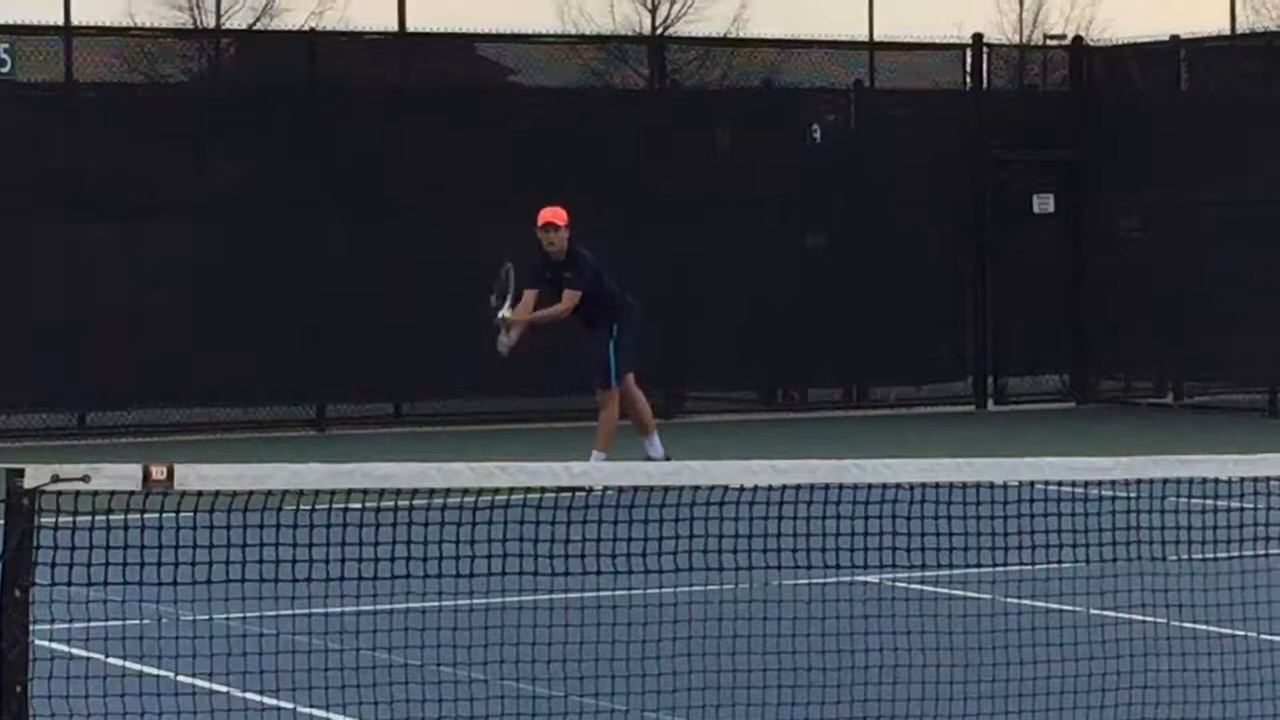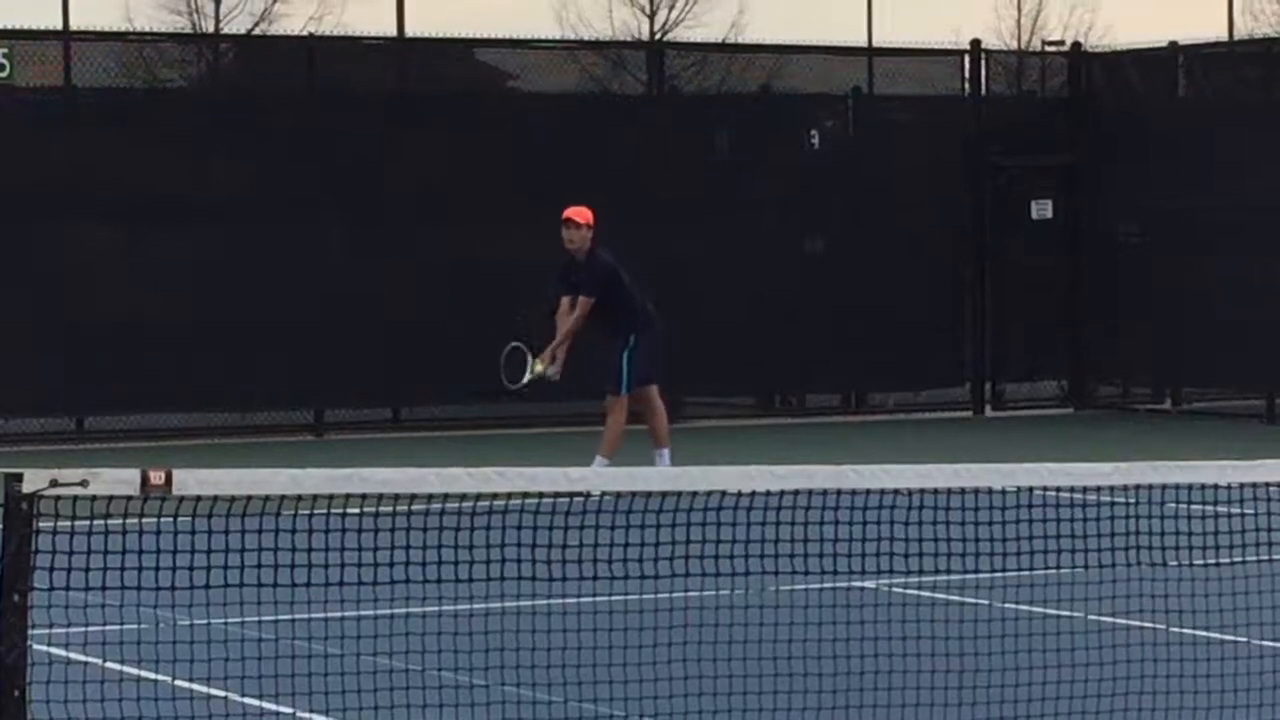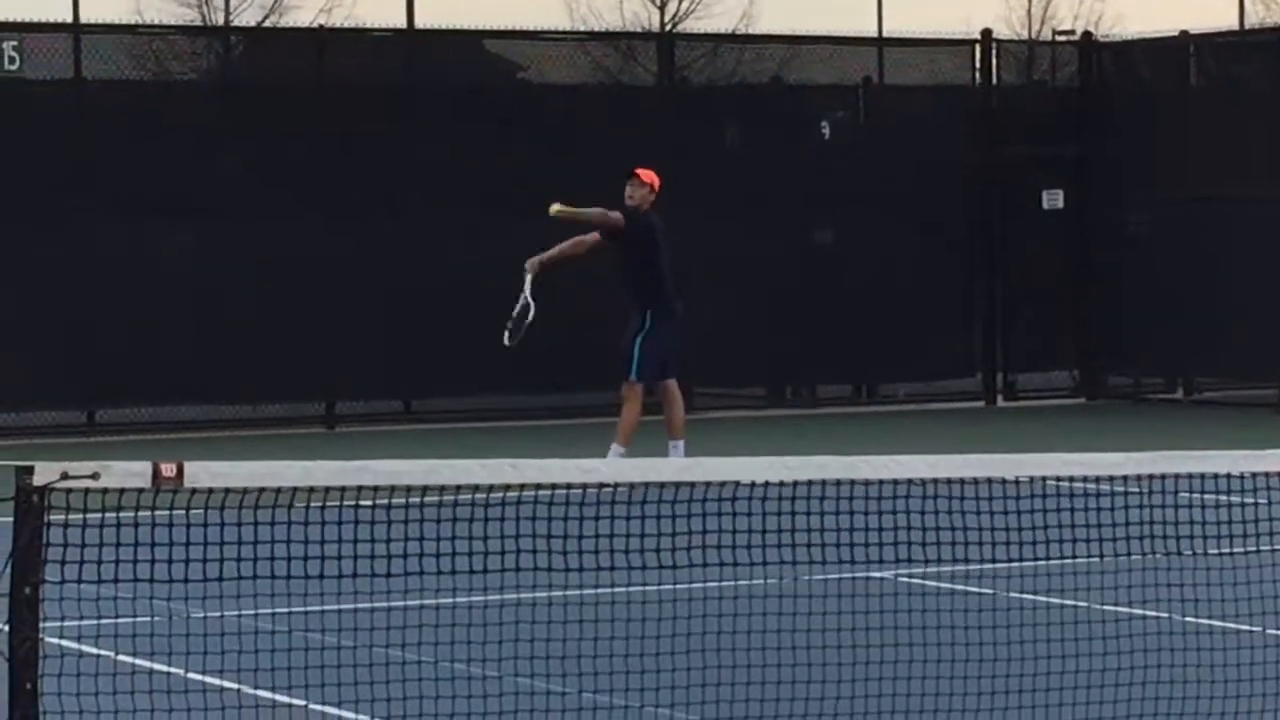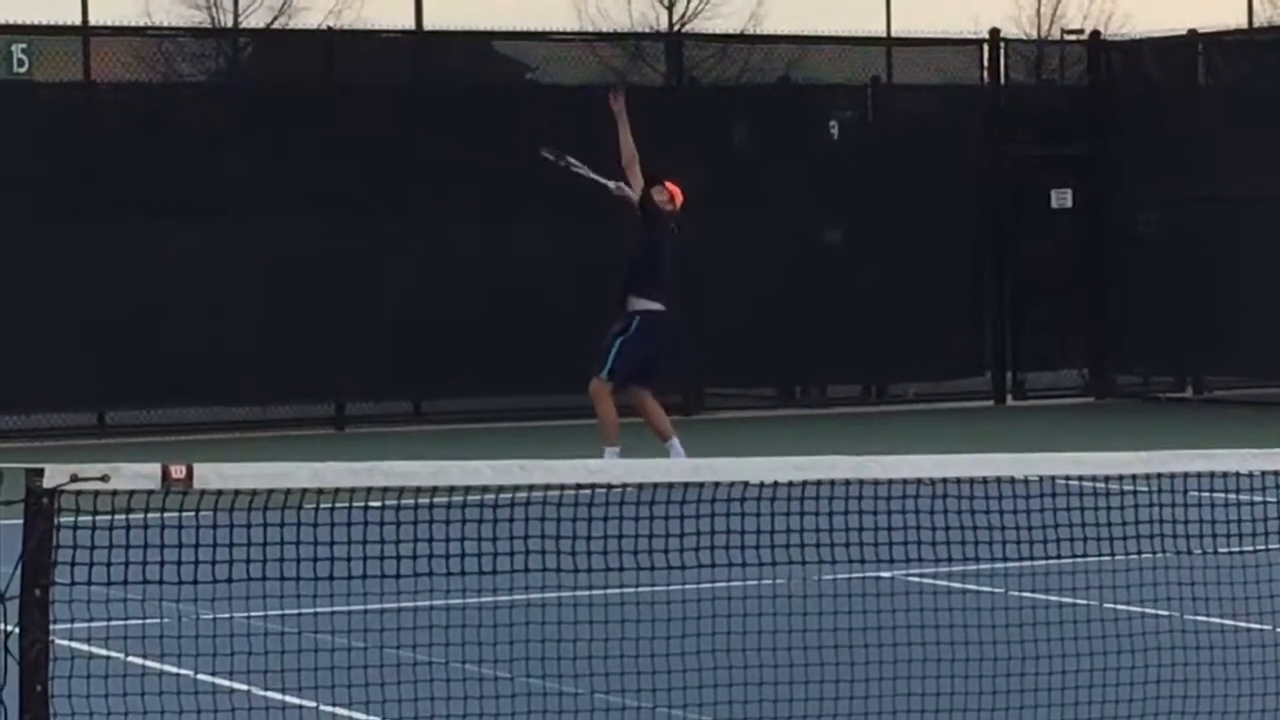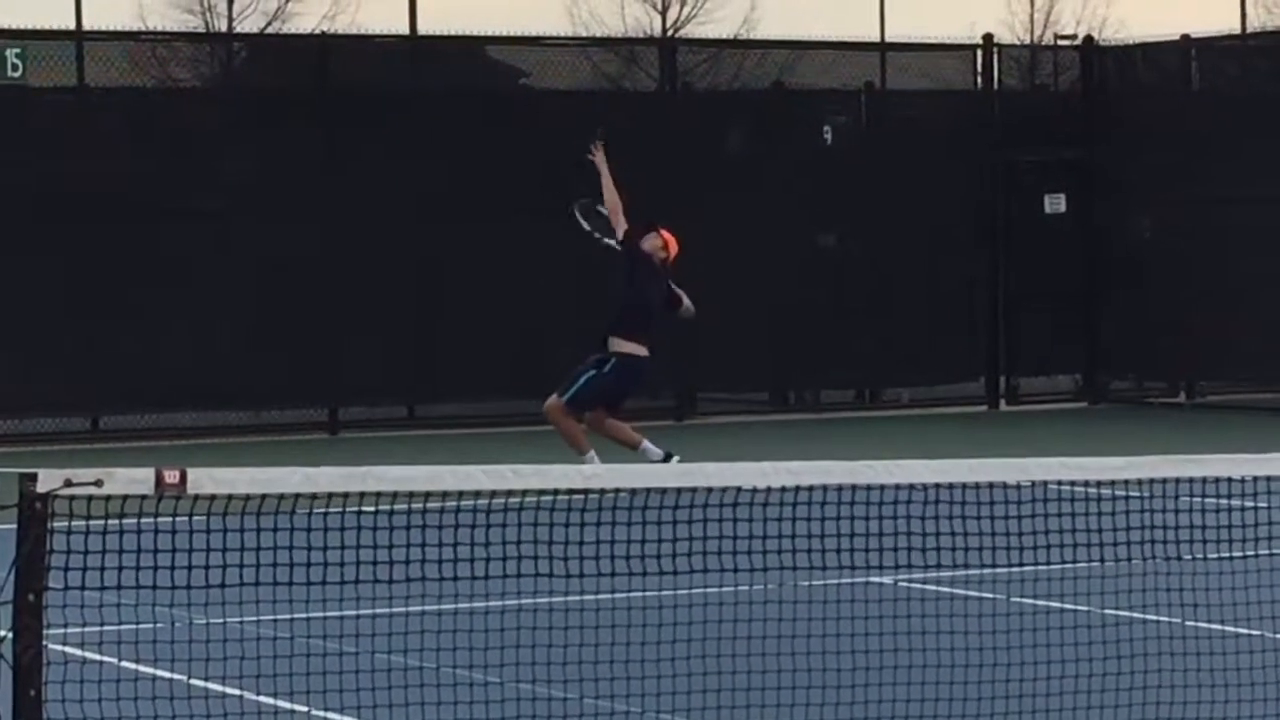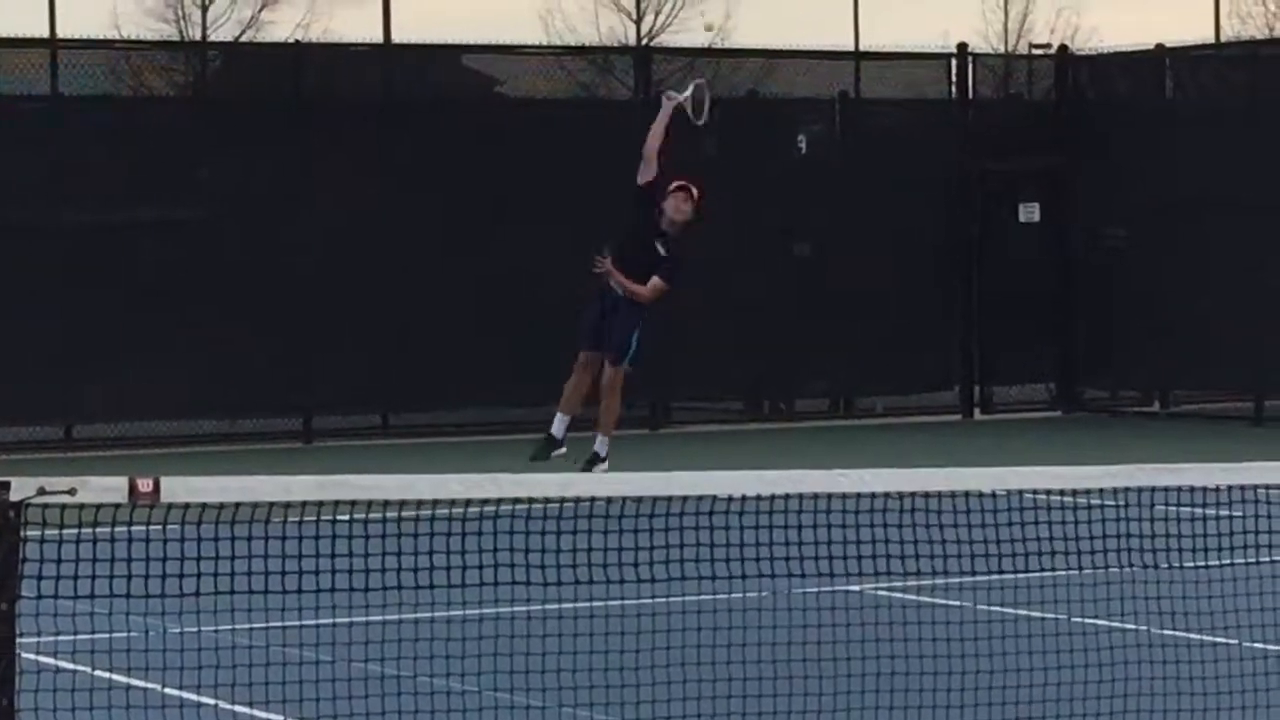
dt=0.4s
person 1, frame 1
left shoulder: (581, 260)
right shoulder: (541, 265)
left elbow: (565, 308)
right elbow: (526, 305)
left wrist: (522, 319)
right wrist: (511, 336)
left hip: (617, 320)
right hip: (600, 323)
left knee: (607, 394)
right knee: (626, 387)
left ankle: (596, 464)
right ankle: (656, 453)
person 1, frame 2
left shoulder: (600, 264)
right shoulder: (569, 268)
left elbow: (579, 316)
right elbow: (564, 313)
left wrist: (552, 349)
right wrist: (559, 357)
left hip: (637, 331)
right hip: (625, 332)
left knee: (616, 402)
right knee: (648, 396)
left ankle: (598, 470)
right ankle: (664, 465)
person 1, frame 3
left shoulder: (646, 222)
right shoulder: (623, 224)
left elbow: (606, 216)
right elbow: (584, 242)
left wrist: (568, 212)
right wrist: (544, 258)
left hip: (654, 315)
right hip: (659, 314)
left knee: (632, 391)
right knee: (667, 386)
left ankle: (612, 463)
right ankle: (677, 458)
person 1, frame 4
left shoulder: (656, 221)
right shoulder: (659, 227)
left elbow: (630, 167)
left wrist: (621, 117)
right wrist: (628, 194)
left hip: (642, 319)
right hip: (650, 319)
left knee: (600, 388)
right knee: (638, 394)
left ankle: (611, 462)
right ankle: (679, 458)
person 1, frame 5
left shoulder: (642, 265)
right shoulder: (662, 284)
left elbow: (615, 214)
right elbow: (688, 310)
left wrist: (602, 168)
left hip: (621, 361)
right hip: (630, 361)
left knee: (555, 409)
right knee: (596, 418)
right ankle: (659, 458)
person 1, frame 6
left shoulder: (676, 254)
right shoulder: (649, 213)
left elbow: (646, 296)
right elbow: (650, 154)
left wrist: (617, 278)
right wrist: (666, 110)
left hip: (629, 308)
right hip: (605, 295)
left knee: (611, 381)
right knee: (585, 366)
left ankle: (600, 453)
right ankle: (556, 436)
